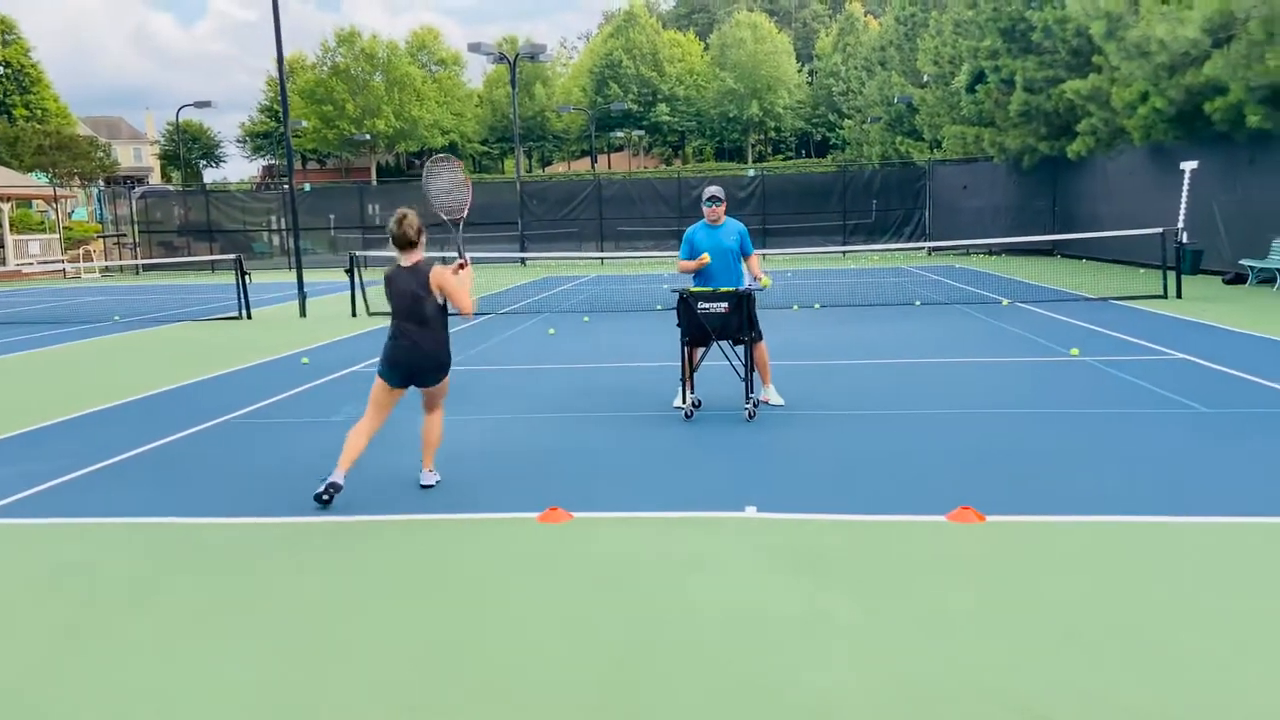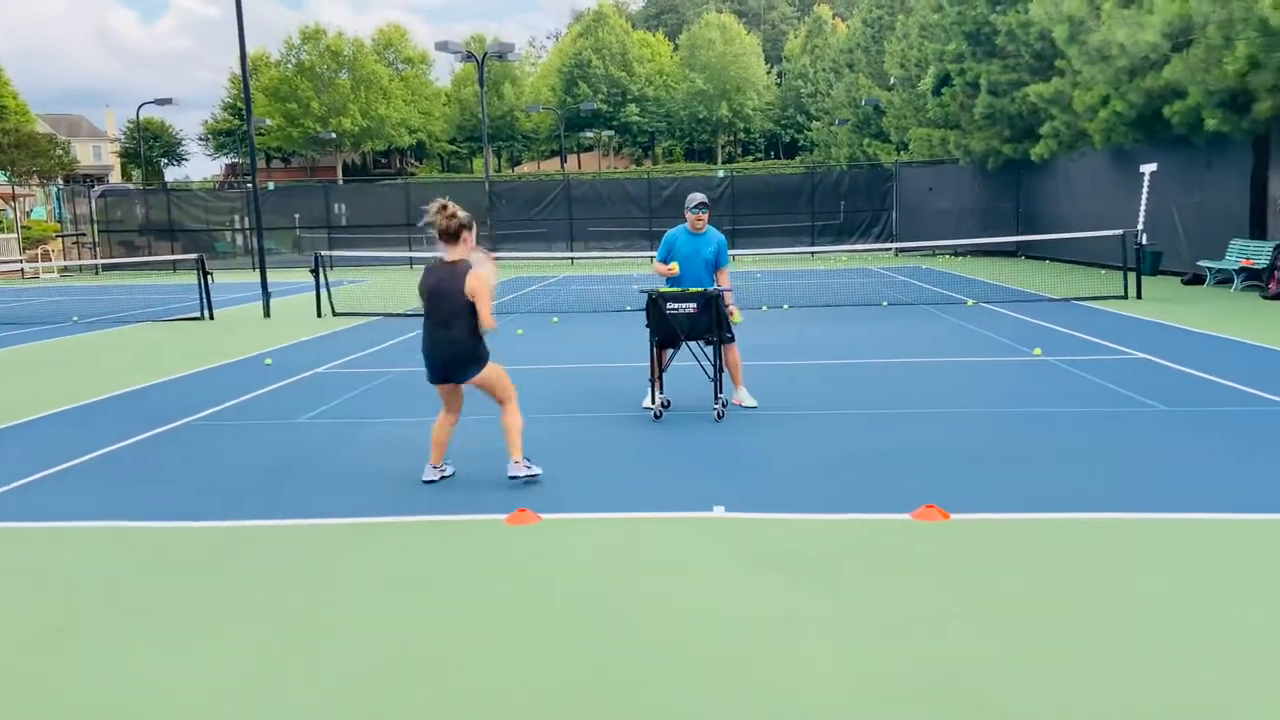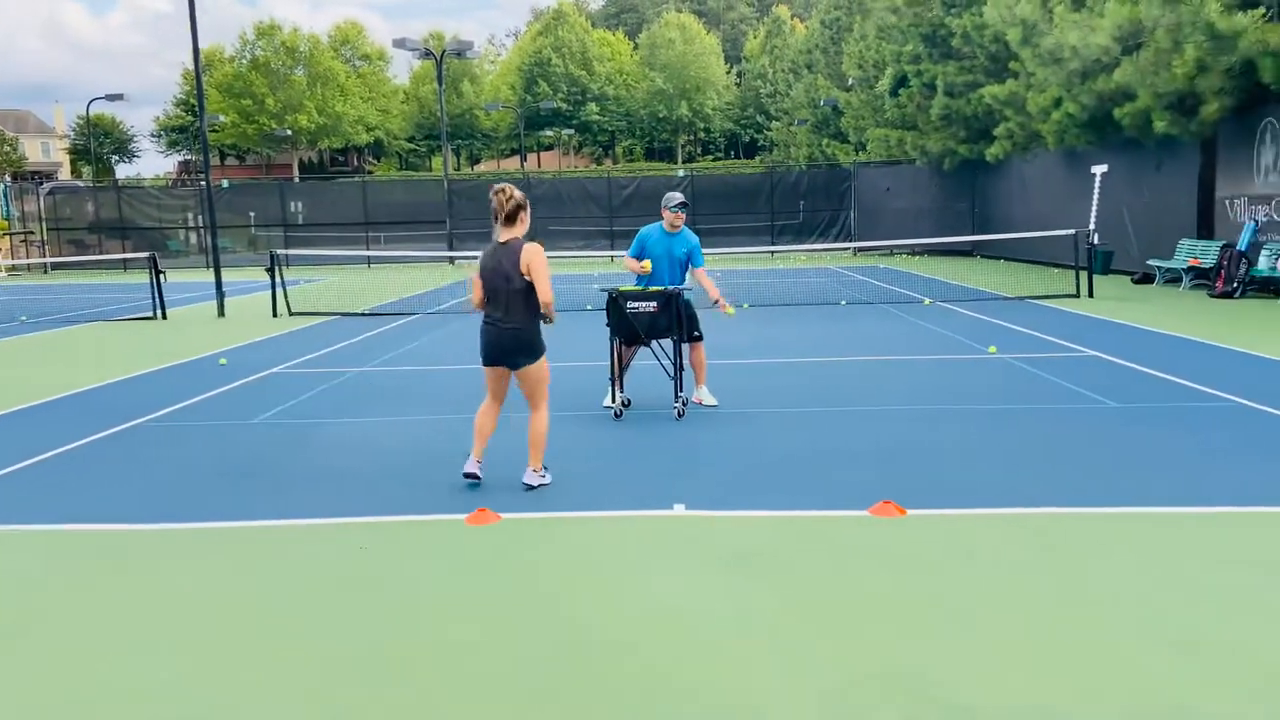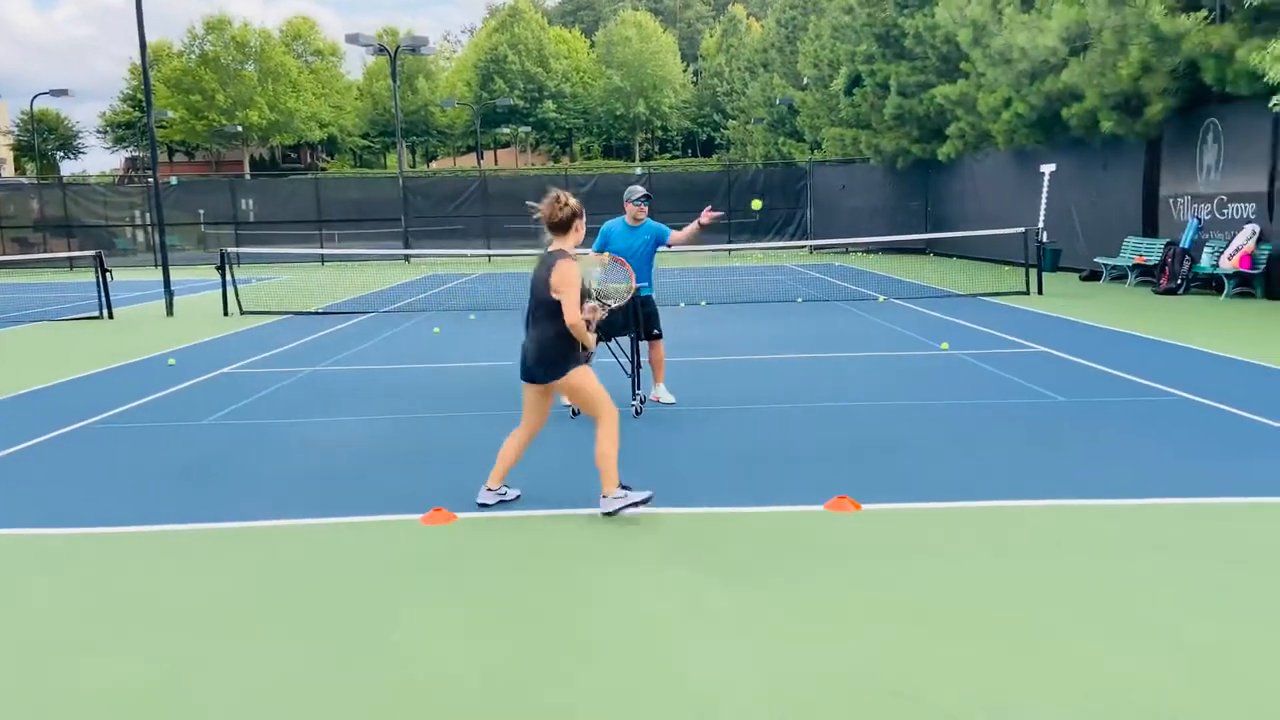
dt=0.3s
person 1, frame 1
left shoulder: (389, 276)
right shoulder: (436, 272)
right elbow: (467, 309)
right wrist: (465, 277)
left hip: (396, 358)
right hip: (432, 361)
left knee: (369, 421)
right knee: (434, 409)
left ankle: (337, 477)
right ankle: (428, 471)
person 1, frame 2
left shoulder: (428, 272)
right shoulder: (476, 275)
right elbow: (486, 325)
left hip: (435, 355)
right hip: (469, 356)
left knee: (450, 410)
right knee: (508, 400)
left ankle: (434, 467)
right ankle: (517, 463)
person 1, frame 3
left shoulder: (488, 254)
right shoulder: (531, 251)
left elbow: (476, 300)
right elbow: (546, 299)
right wrist: (547, 315)
left hip: (491, 338)
right hip: (524, 341)
left knee: (493, 401)
right knee: (539, 406)
left ankle: (474, 460)
right ankle: (534, 471)
person 1, frame 4
left shoulder: (545, 260)
right shoulder: (567, 267)
right elbow: (572, 321)
left wrist: (585, 312)
right wrist: (589, 340)
left hip: (533, 354)
right hip: (558, 356)
left knee: (529, 426)
right knee: (608, 417)
left ankle: (491, 489)
right ankle: (611, 494)
person 2, frame 1
left shoulder: (738, 228)
right shoulder: (692, 233)
left elbow: (749, 256)
right elbow: (681, 265)
left wrist: (758, 275)
right wrist: (696, 265)
left knee: (756, 340)
right knee: (692, 344)
left ankle: (767, 389)
right ankle: (685, 391)
person 2, frame 2
left shoulder: (717, 239)
right shoulder: (672, 236)
left elbow: (721, 273)
right elbow: (657, 264)
left wrist: (729, 303)
right wrist: (666, 271)
left knee: (729, 342)
left ankle: (739, 391)
right ankle: (654, 392)
person 2, frame 3
left shoulder: (691, 239)
right shoulder: (646, 234)
left elbow: (700, 272)
right elbow: (628, 260)
left wrist: (716, 297)
right wrist: (637, 267)
left knee: (696, 340)
right knee: (628, 345)
left ankle: (701, 390)
right ankle: (615, 389)
person 2, frame 4
left shoulder: (655, 229)
right shoulder: (609, 228)
left elbow: (679, 237)
right elbow: (594, 255)
left wrist: (698, 223)
left hip: (640, 296)
left knee: (655, 338)
left ankle: (659, 388)
